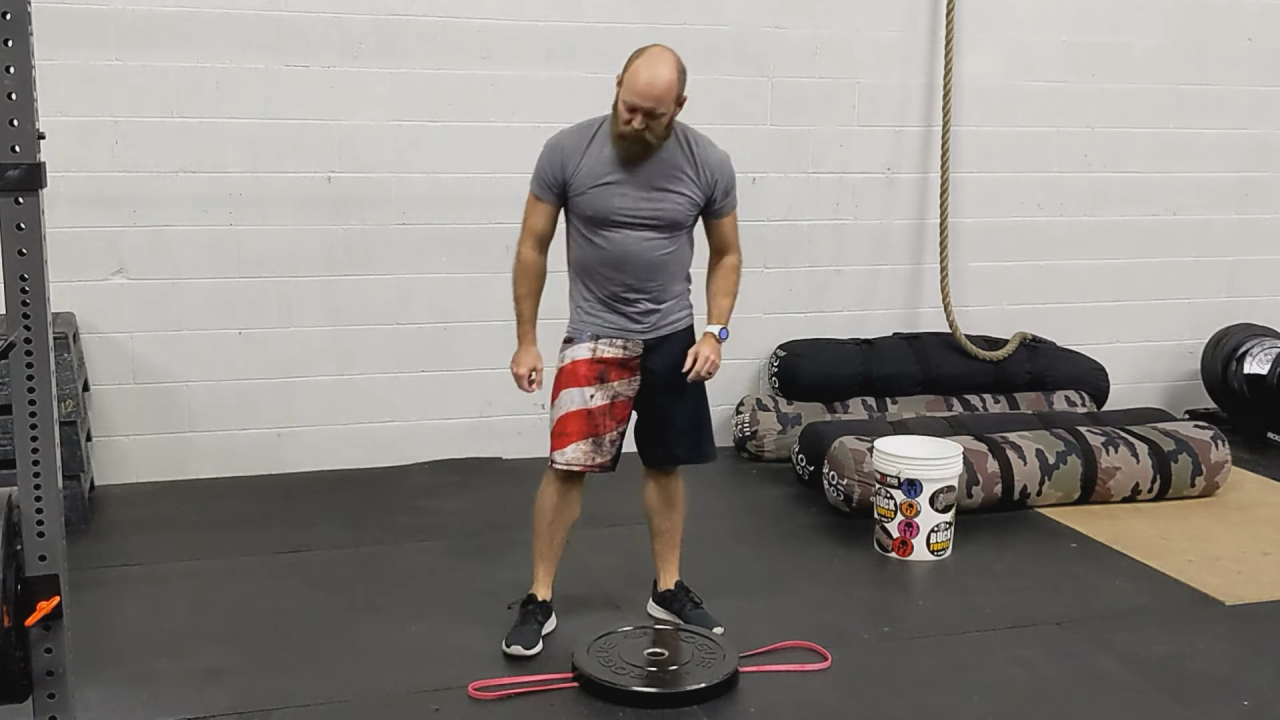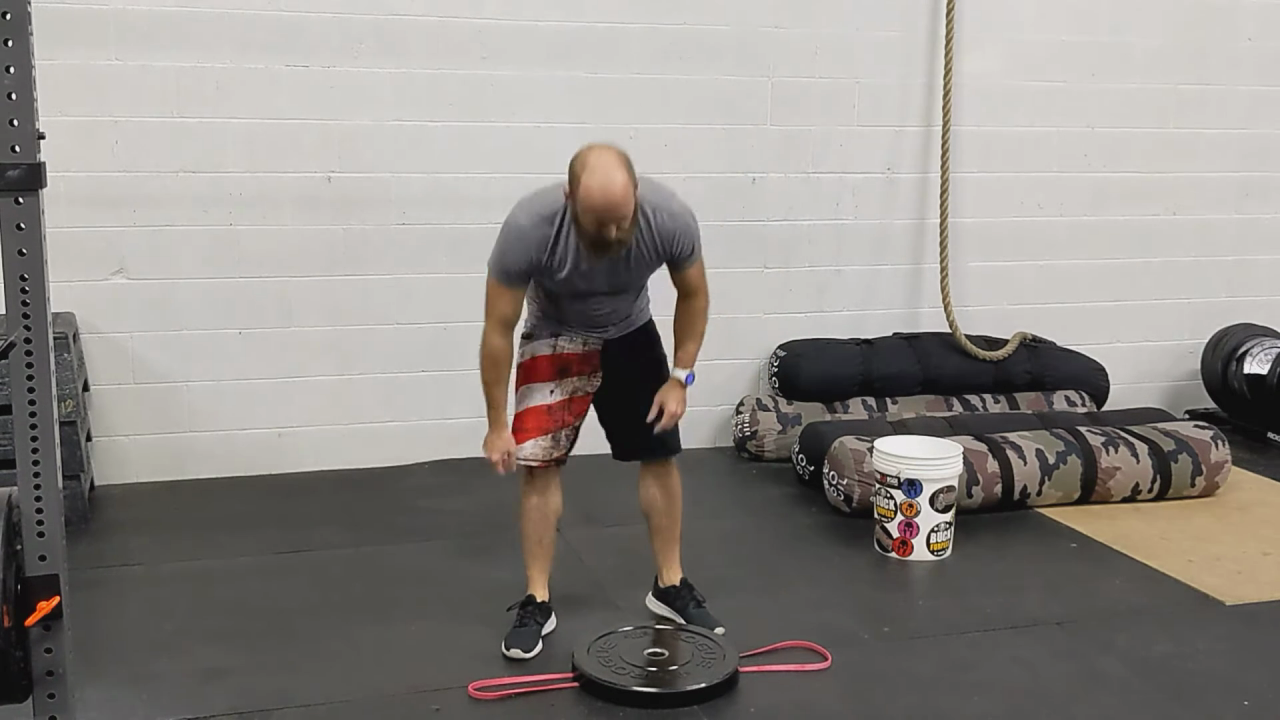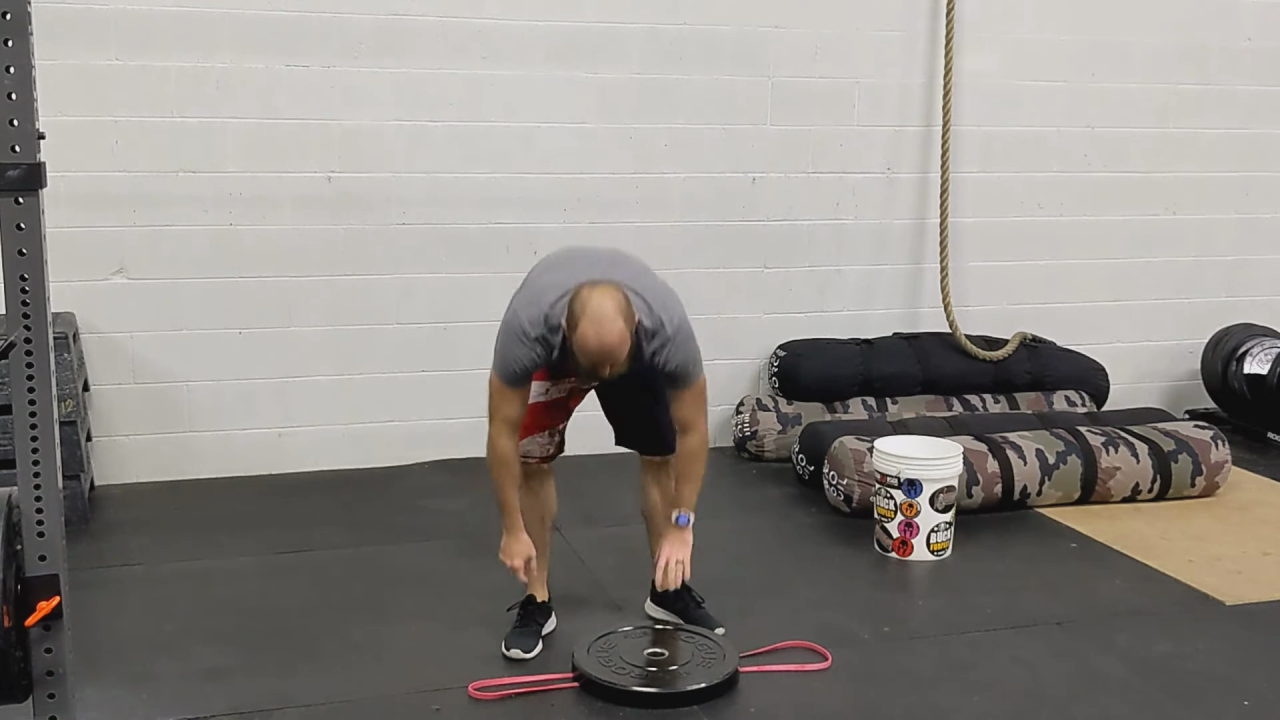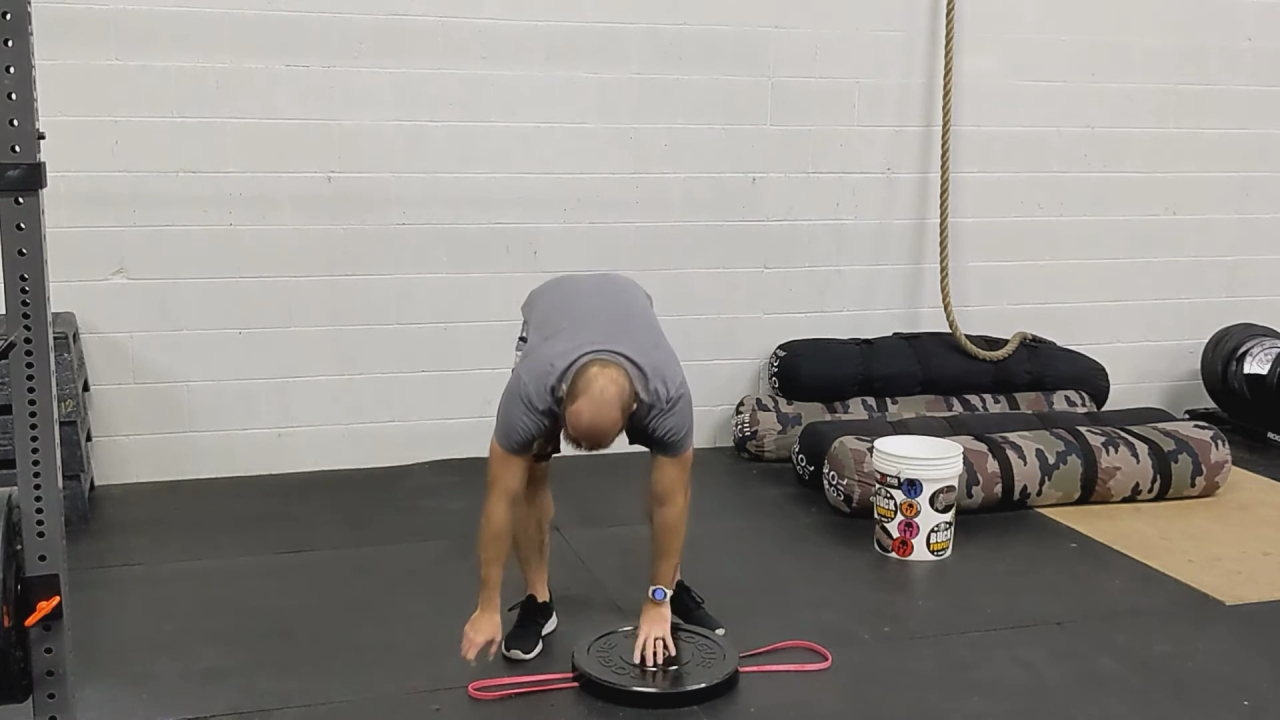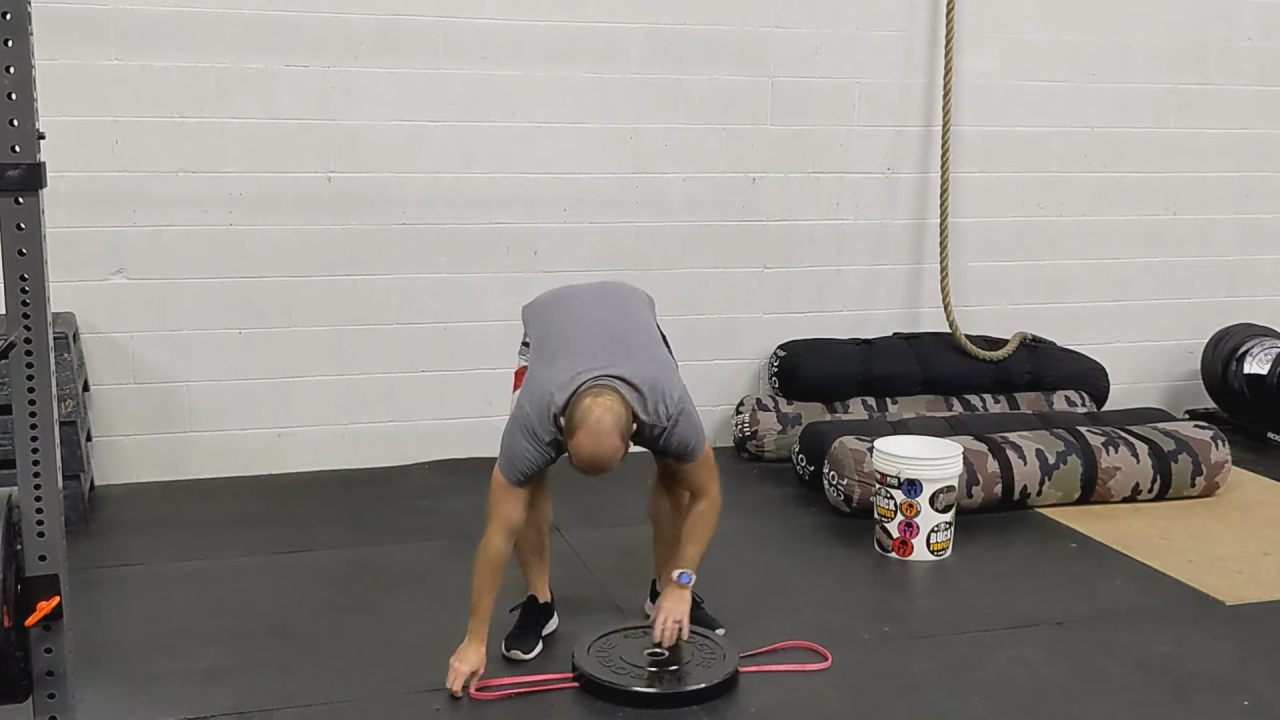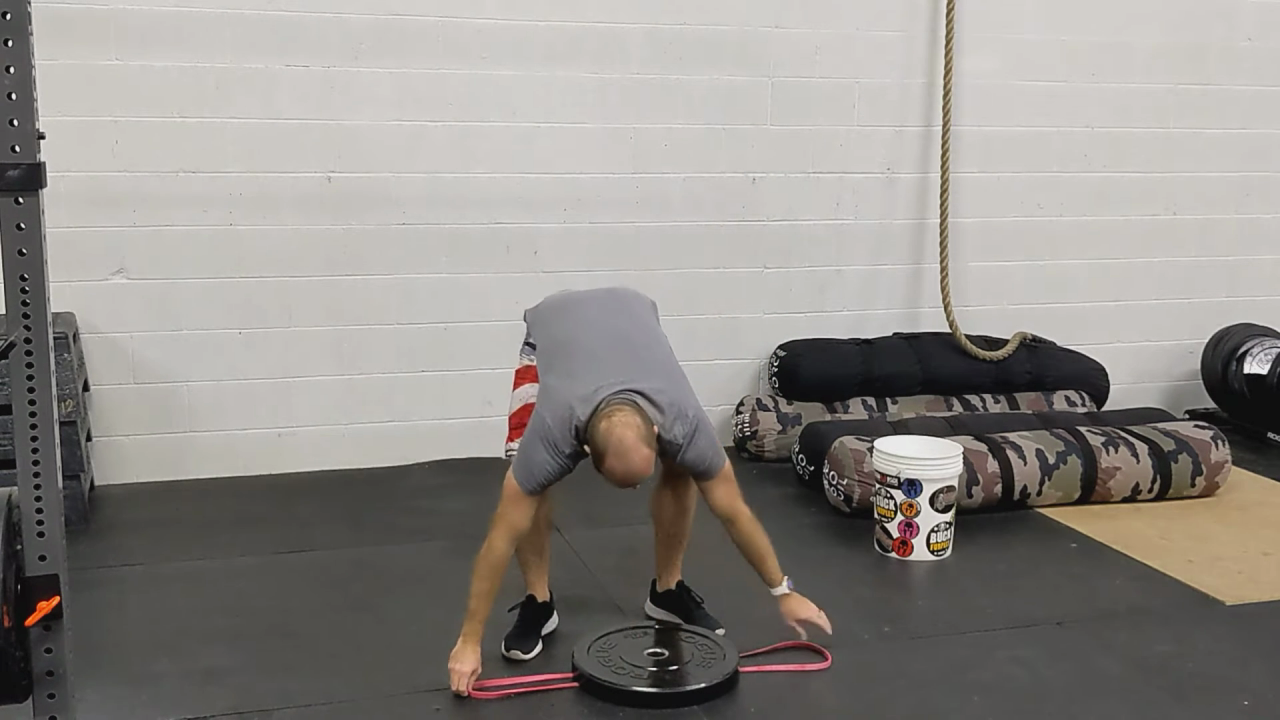
dt=0.3s
person 1, frame 1
left shoulder: (709, 163)
right shoulder: (567, 149)
left elbow: (726, 254)
right elbow: (532, 248)
left wrist: (714, 331)
right wrist: (526, 341)
left hip: (672, 336)
right hip: (596, 337)
left knee: (667, 464)
right knee: (569, 466)
left ankle: (668, 591)
right ankle: (539, 599)
person 1, frame 2
left shoulder: (670, 217)
right shoulder: (528, 227)
left elbow: (693, 296)
right elbow: (497, 331)
left wrist: (680, 377)
right wrist: (497, 425)
left hip: (632, 335)
right hip: (556, 339)
left knee: (659, 457)
right knee: (540, 463)
left ankle: (670, 585)
right ankle: (537, 602)
person 1, frame 3
left shoulder: (667, 326)
right shoulder: (527, 325)
left elbow: (693, 431)
right elbow: (502, 433)
left wrist: (680, 526)
right wrist: (513, 531)
left hip: (635, 349)
right hip: (554, 341)
left knee: (661, 455)
right knee: (532, 459)
left ankle: (670, 592)
right ankle: (536, 603)
person 1, frame 4
left shoulder: (667, 394)
right shoulder: (532, 392)
left elbow: (671, 501)
right elbow: (501, 500)
left wrist: (657, 600)
right wrist: (488, 607)
left knee: (669, 468)
right knee: (529, 467)
left ankle: (674, 588)
right ankle: (538, 601)
person 1, frame 5
left shoulder: (669, 410)
right shoulder: (536, 422)
left elbow: (707, 495)
right elbow: (499, 532)
left wrist: (681, 583)
right wrist: (474, 640)
left knee: (676, 465)
right knee: (528, 477)
left ankle: (662, 589)
right ankle: (540, 604)
person 1, frame 6
left shoulder: (683, 425)
right shoulder: (553, 433)
left elbow: (735, 512)
right elbow: (503, 537)
left wrist: (783, 592)
right wrist: (469, 641)
left knee: (682, 469)
right knee: (525, 473)
left ankle: (668, 591)
right ankle: (537, 603)
